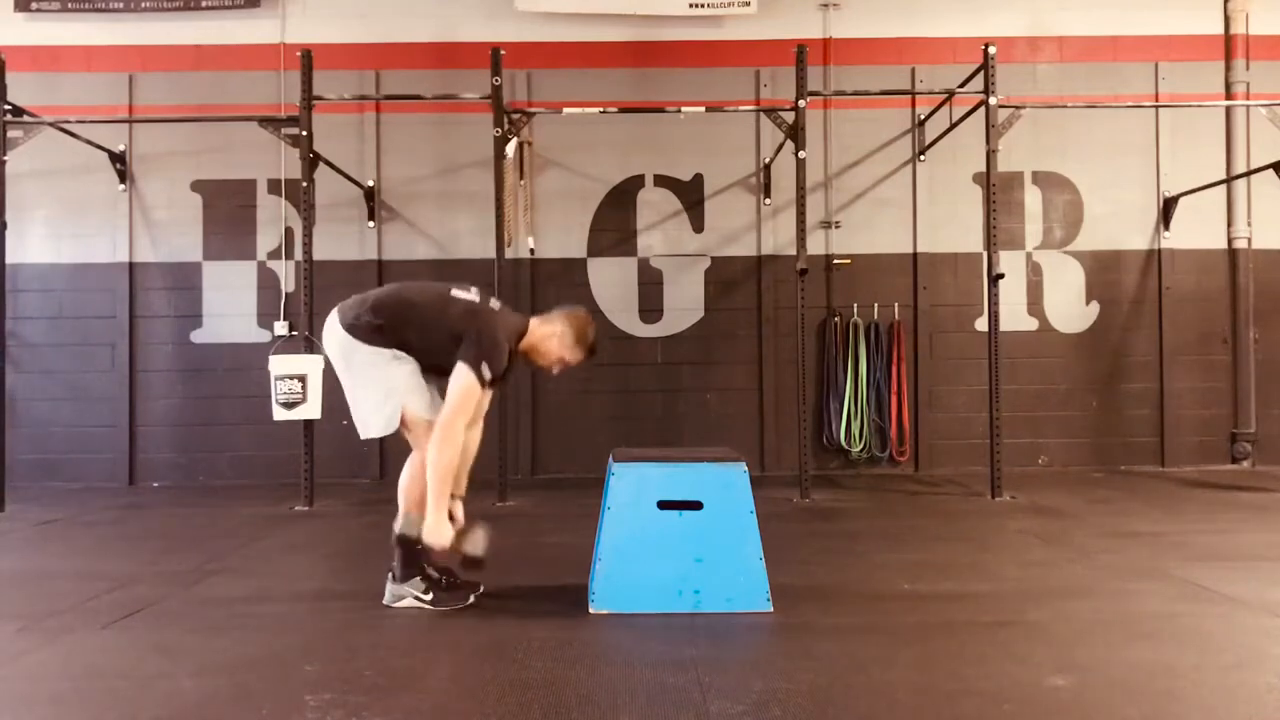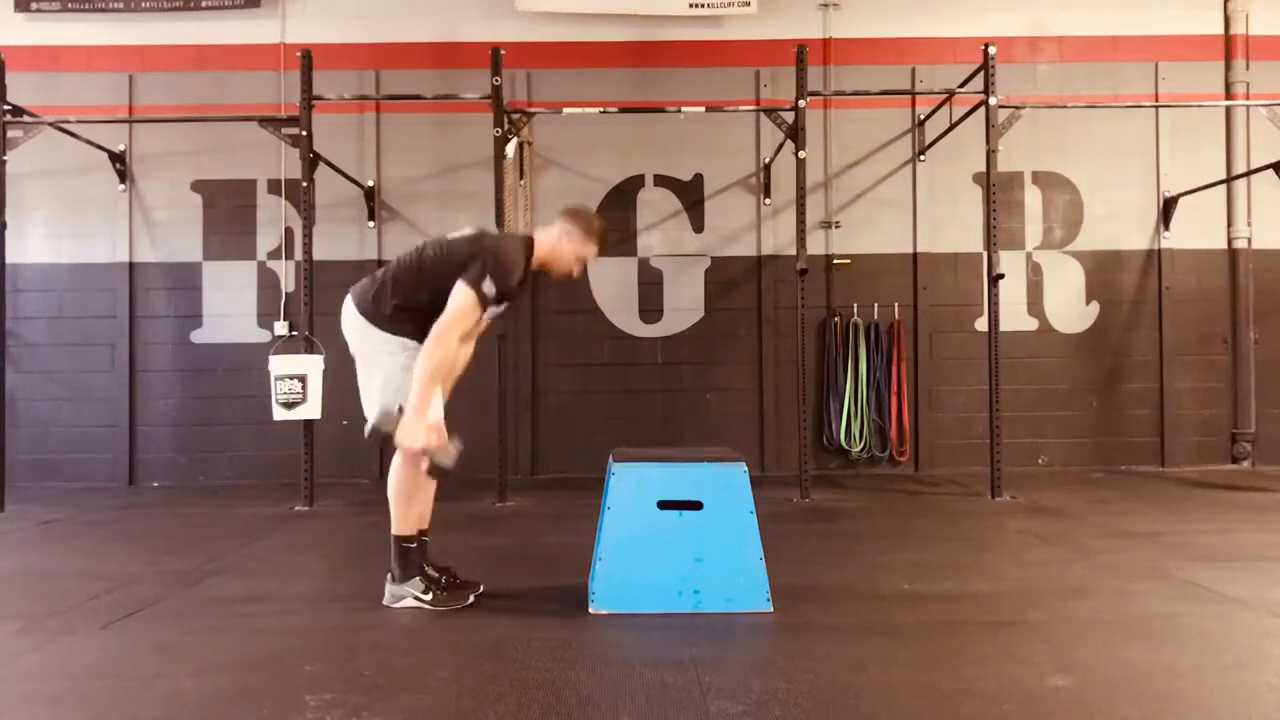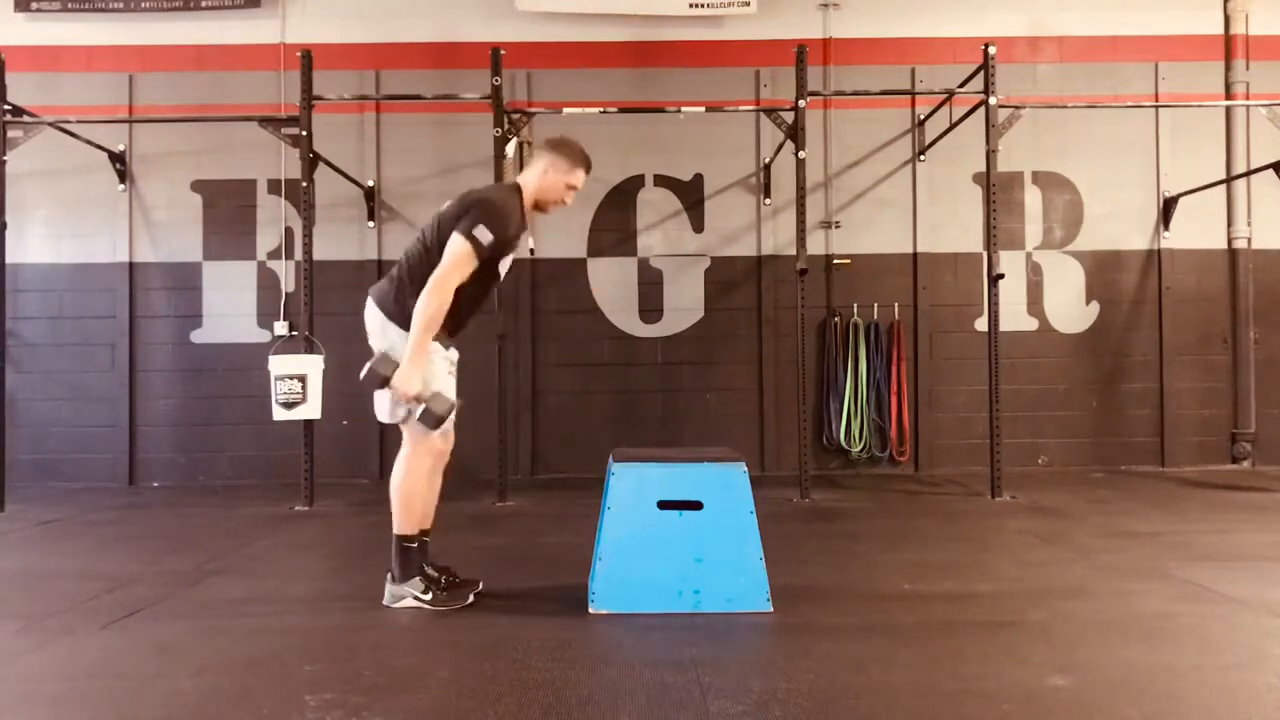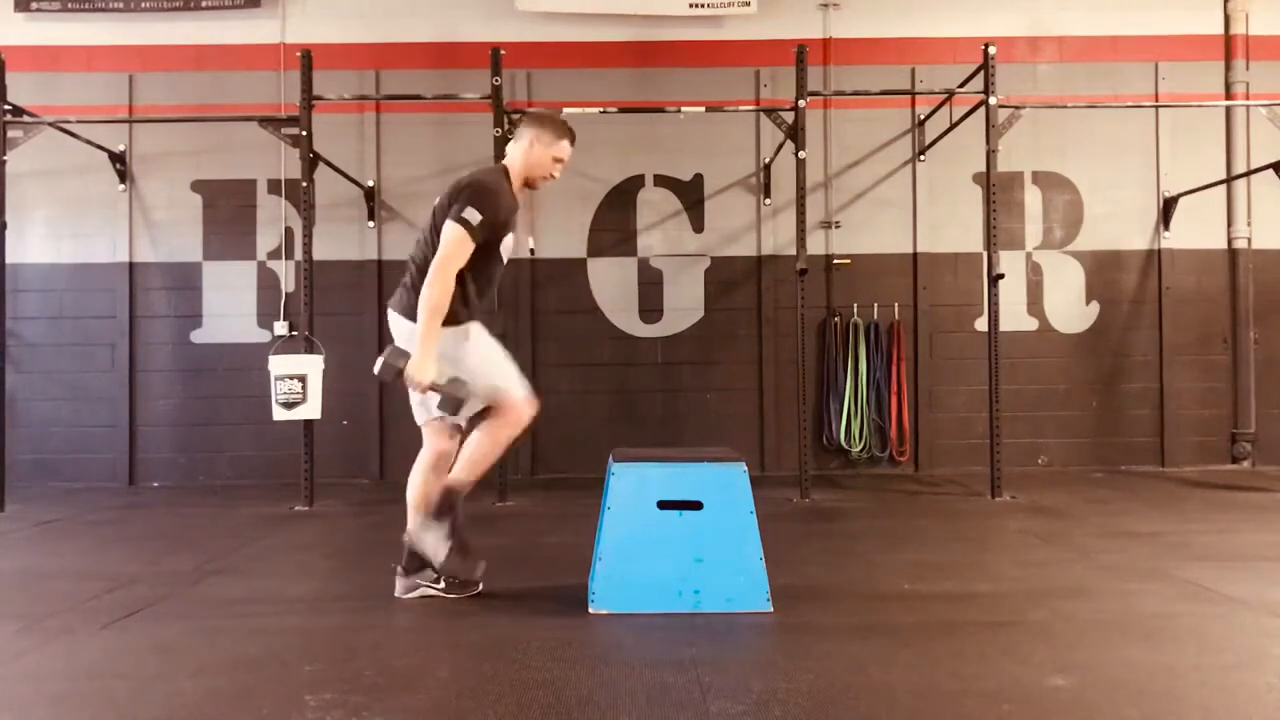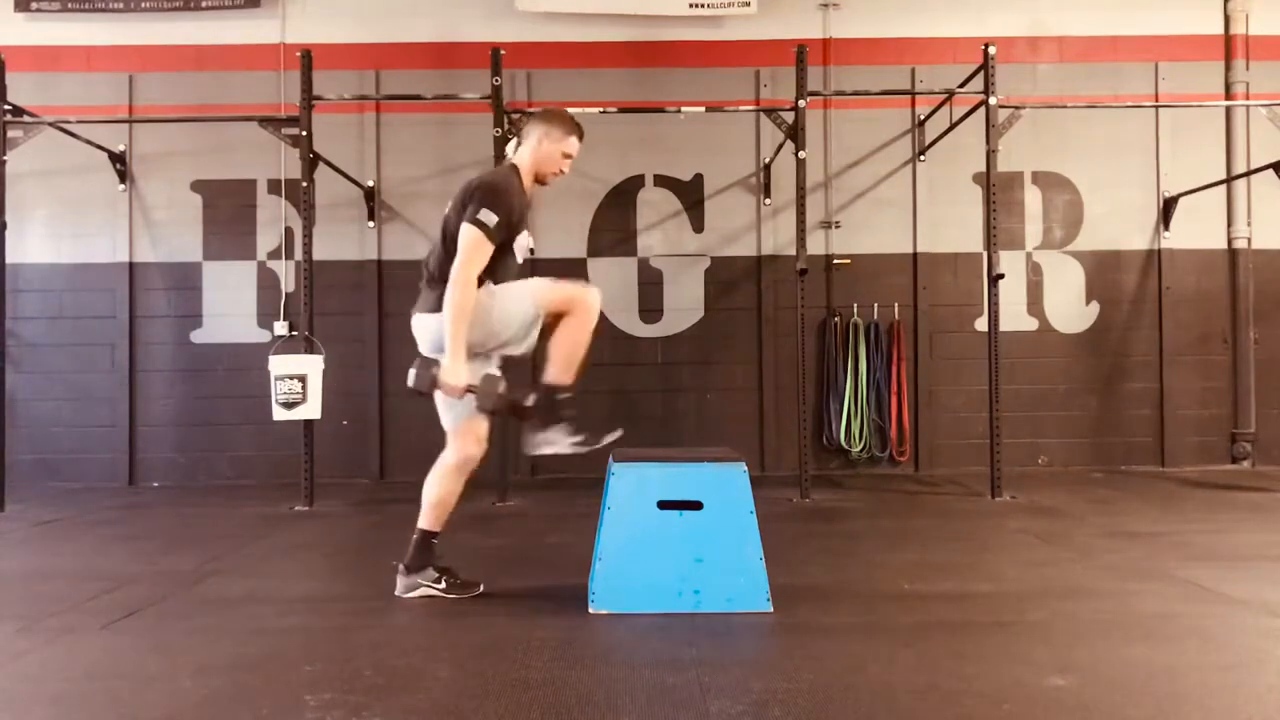
dt=0.2s
person 1, frame 1
left shoulder: (501, 337)
right shoulder: (493, 341)
left elbow: (471, 422)
right elbow: (450, 429)
left wrist: (456, 496)
right wrist: (436, 515)
left hip: (382, 337)
right hip: (362, 336)
left knee: (431, 443)
right knee: (428, 442)
left ankle: (416, 562)
right ankle: (406, 578)
person 1, frame 2
left shoulder: (513, 264)
right shoulder: (503, 263)
left elbow: (465, 339)
right elbow: (445, 336)
left wrist: (435, 407)
right wrist: (417, 416)
left hip: (399, 321)
right hip: (379, 318)
left knee: (429, 446)
right knee: (418, 446)
left ankle: (418, 563)
right ankle: (404, 576)
person 1, frame 3
left shoulder: (506, 212)
right shoulder: (496, 212)
right elbow: (441, 284)
left wrist: (424, 355)
right wrist: (413, 364)
left hip: (417, 324)
right hip: (405, 320)
left knee: (435, 441)
right knee: (427, 443)
left ankle: (416, 566)
right ankle: (405, 577)
person 1, frame 4
left shoulder: (500, 195)
right shoulder: (486, 192)
right elbow: (441, 272)
left wrist: (431, 349)
right wrist: (426, 352)
left hip: (436, 321)
right hip: (434, 320)
left knee: (442, 441)
right knee: (516, 410)
left ankle: (416, 568)
right ankle: (439, 513)
person 1, frame 5
left shoulder: (512, 194)
right shoulder: (498, 192)
right elbow: (463, 275)
left wrist: (463, 352)
right wrist: (454, 357)
left hip: (463, 321)
right hip: (451, 318)
left knee: (467, 446)
right knee: (581, 299)
left ankle: (419, 566)
right ankle: (547, 422)
